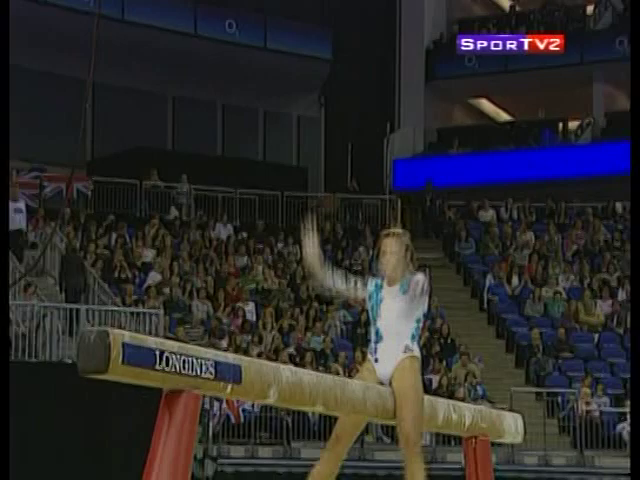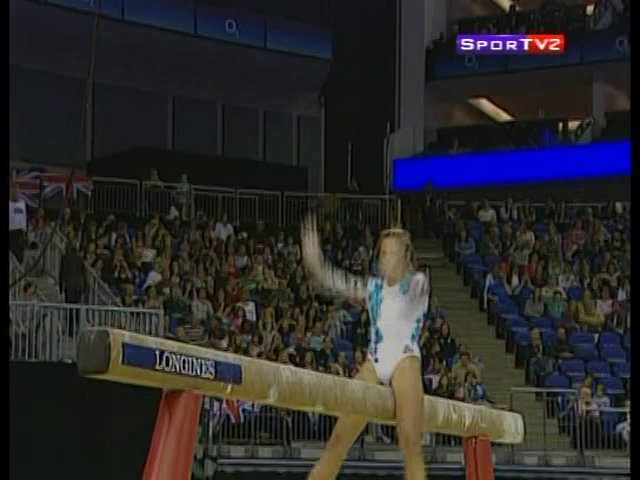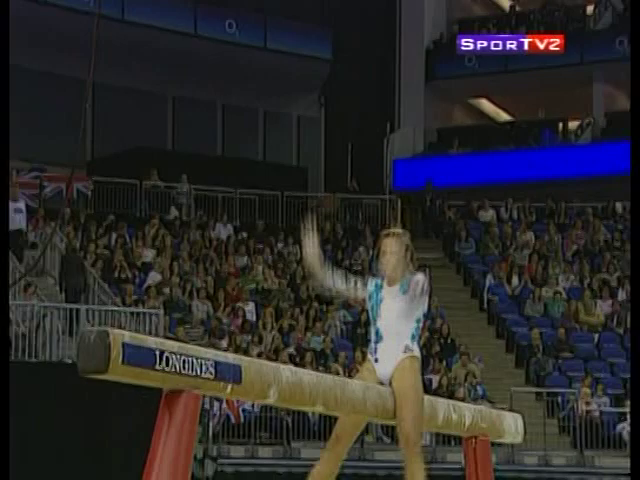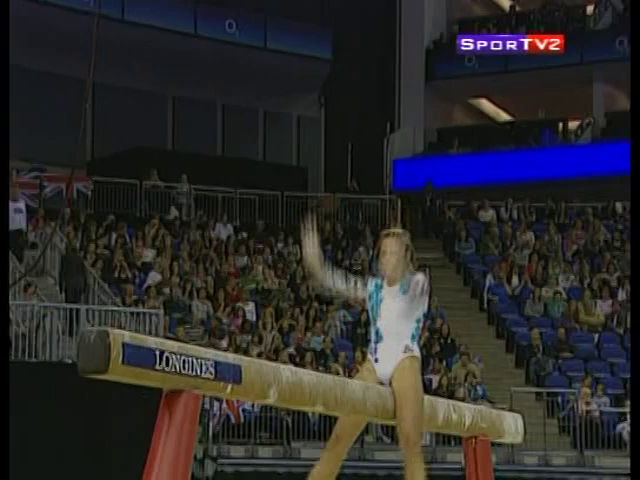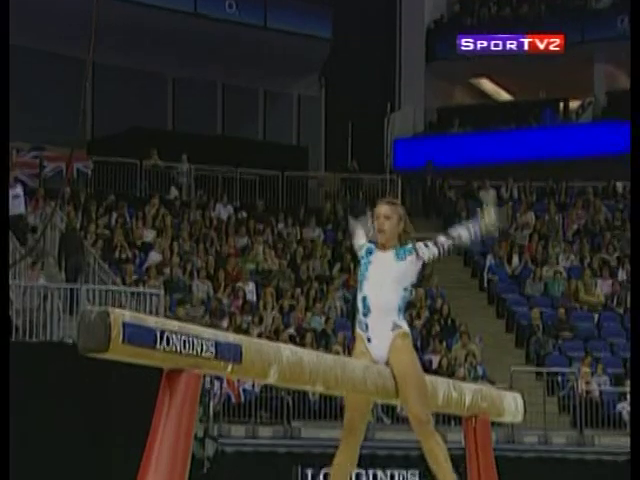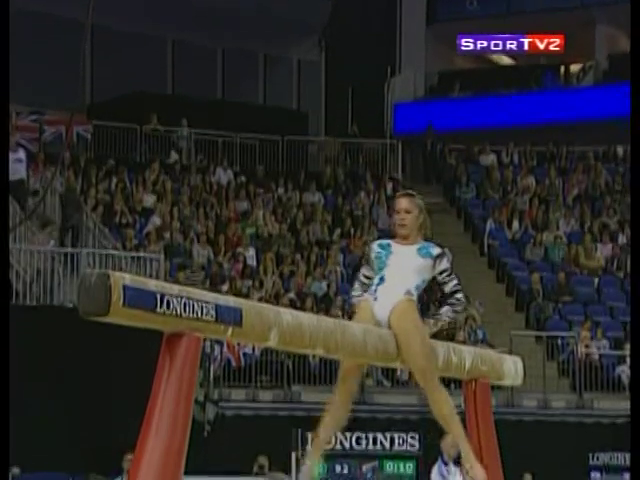
dt=0.4s
person 1, frame 1
left shoulder: (418, 283)
right shoulder: (372, 286)
left elbow: (414, 287)
right elbow: (339, 282)
left wrist: (398, 270)
right wrist: (314, 262)
left hip: (405, 362)
right hip: (373, 364)
left knee: (410, 442)
right knee: (339, 437)
person 1, frame 2
left shoulder: (417, 283)
right shoulder: (372, 286)
left elbow: (415, 286)
right elbow: (339, 282)
left wrist: (399, 270)
right wrist: (315, 262)
left hip: (405, 362)
right hip: (373, 364)
left knee: (410, 442)
right knee: (339, 437)
person 1, frame 3
left shoulder: (418, 282)
right shoulder: (372, 286)
left elbow: (414, 287)
right elbow: (339, 282)
left wrist: (397, 269)
right wrist: (314, 262)
left hip: (405, 361)
right hip: (373, 364)
left knee: (410, 443)
right knee: (338, 437)
person 1, frame 4
left shoulder: (418, 282)
right shoulder: (372, 286)
left elbow: (413, 286)
right elbow: (337, 282)
left wrist: (397, 272)
right wrist: (314, 262)
left hip: (405, 362)
right hip: (374, 364)
left knee: (411, 443)
right knee: (338, 439)
person 1, frame 5
left shoulder: (412, 252)
right shoulder: (366, 251)
left elbow: (451, 238)
right wrist: (358, 227)
left hip: (396, 339)
right hip: (364, 342)
left knee: (423, 425)
right knee: (352, 431)
person 1, frame 6
left shoulder: (433, 252)
right shoulder: (379, 248)
left elbow: (456, 296)
right elbow: (360, 285)
right wrist: (357, 311)
left hip: (403, 307)
right hip: (371, 307)
left knee: (428, 382)
right knee: (346, 381)
left ankle: (468, 456)
